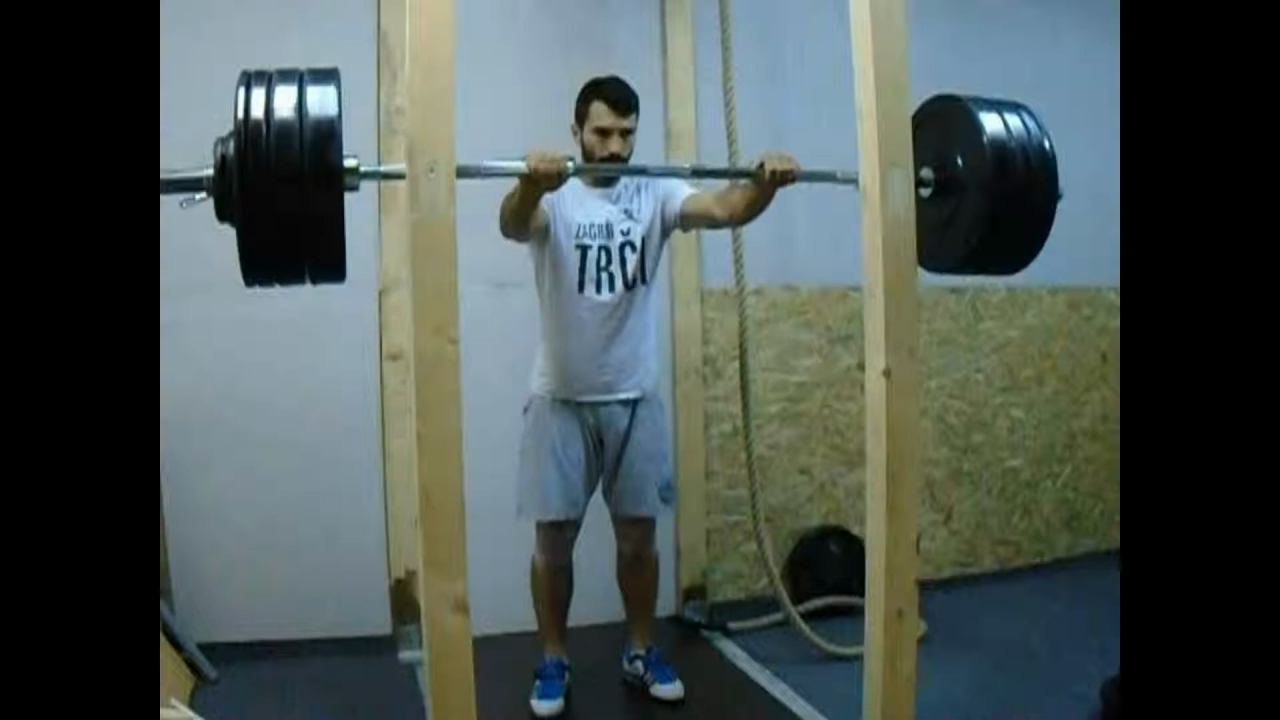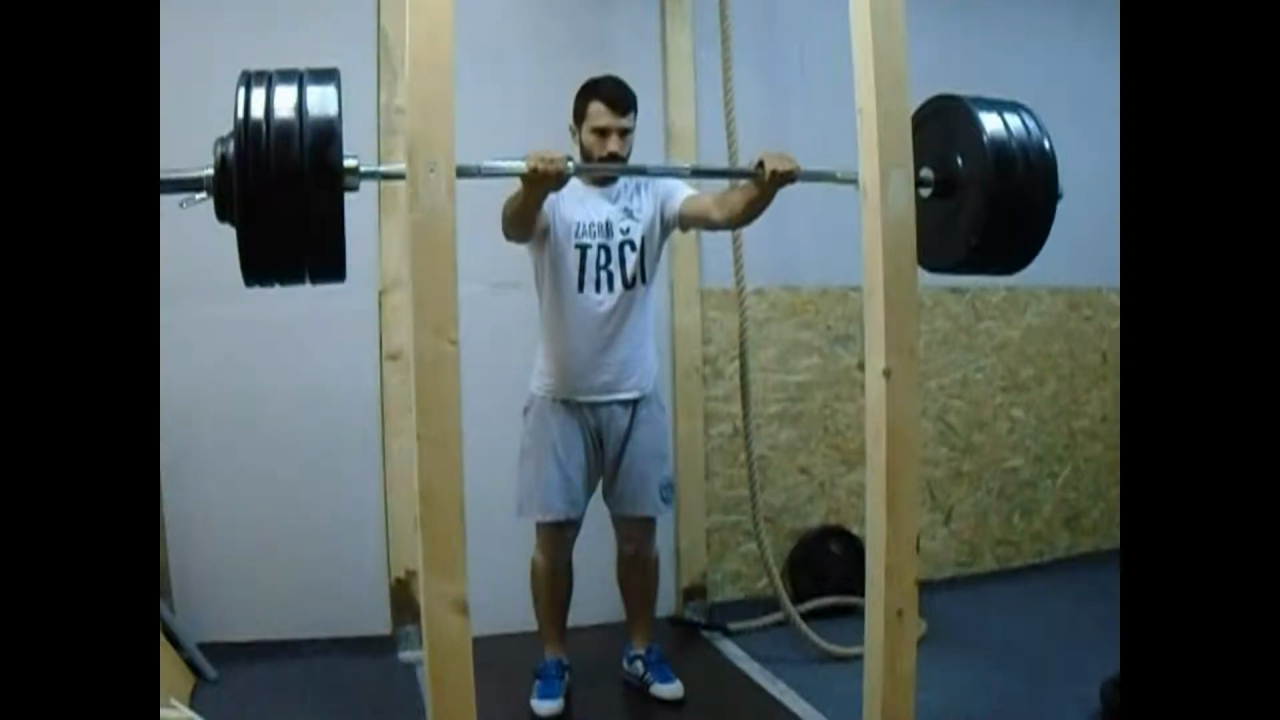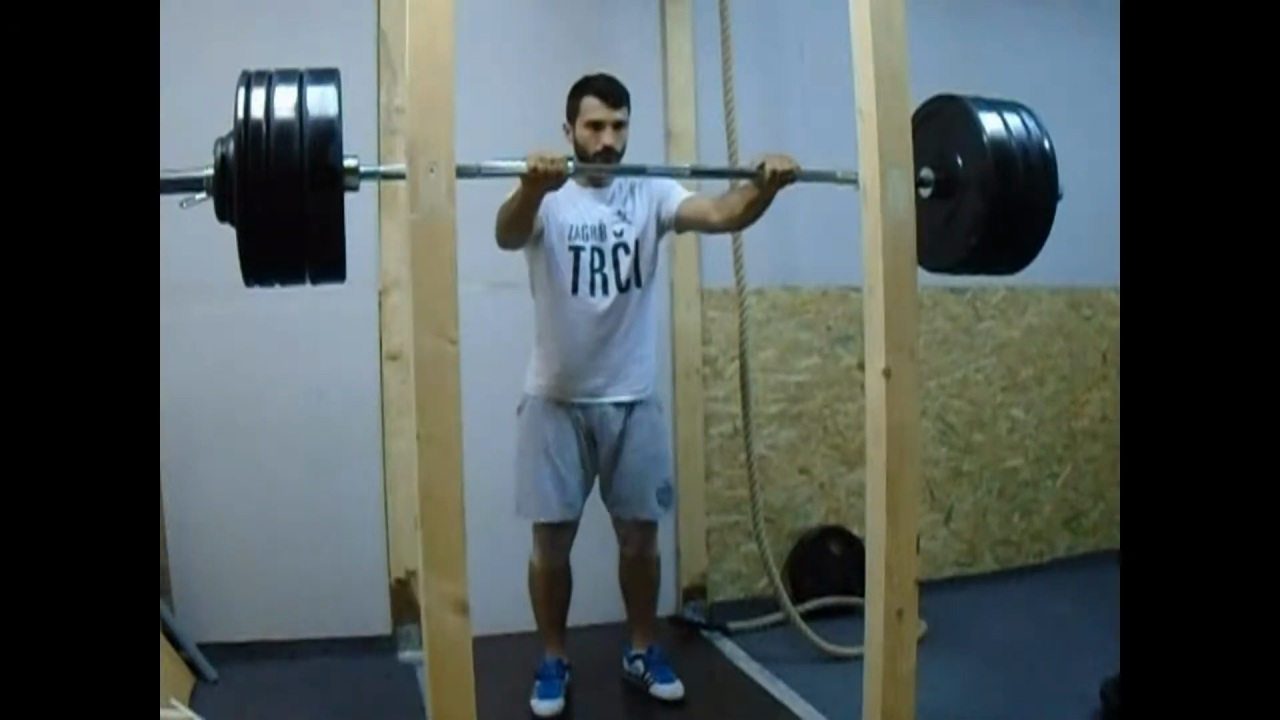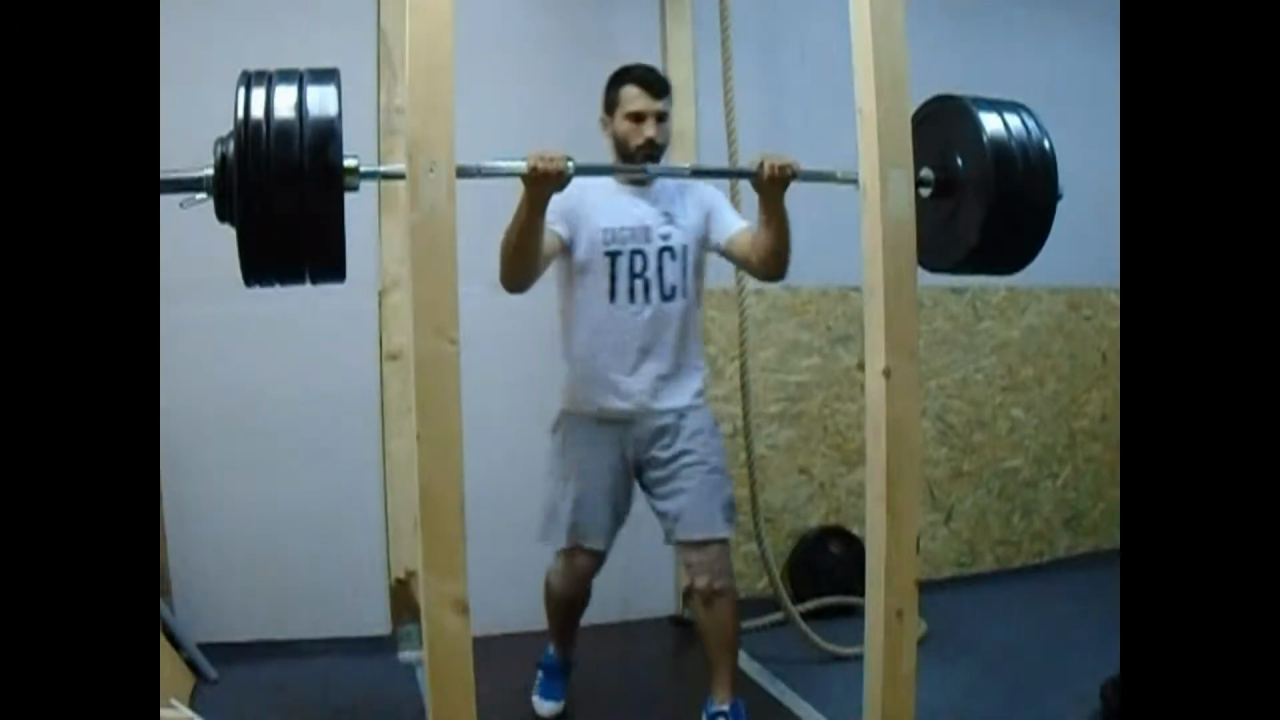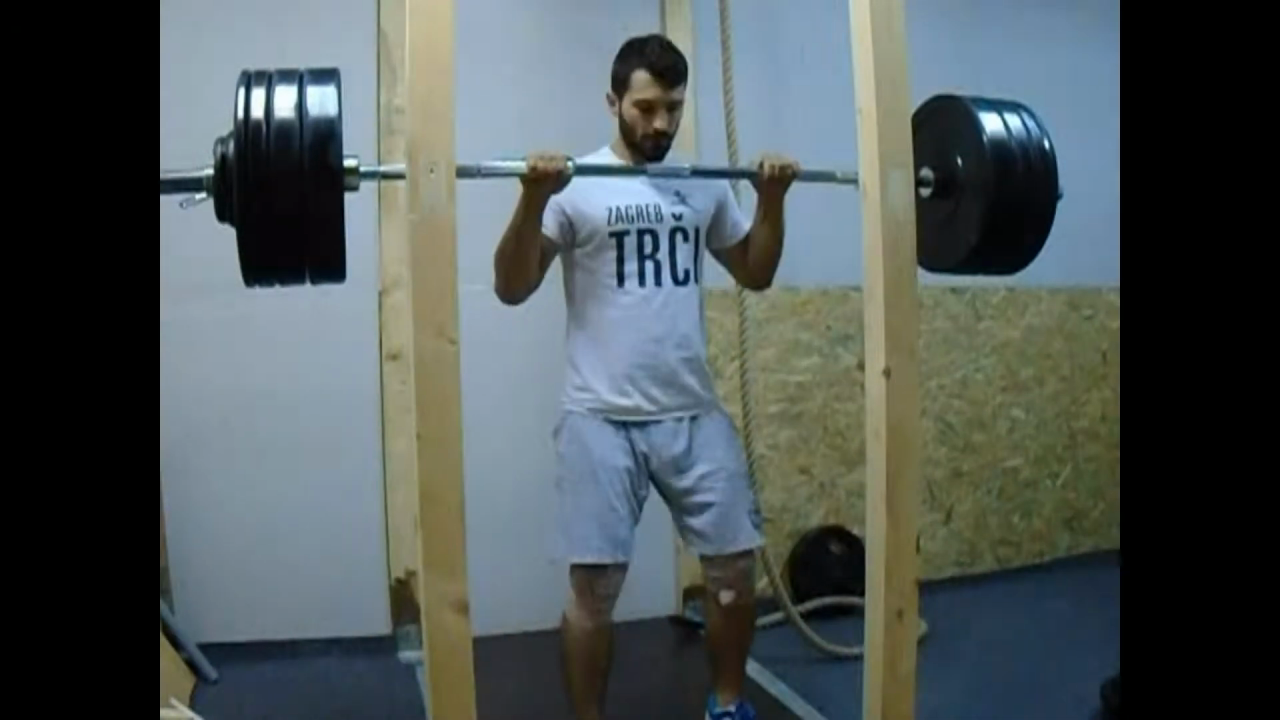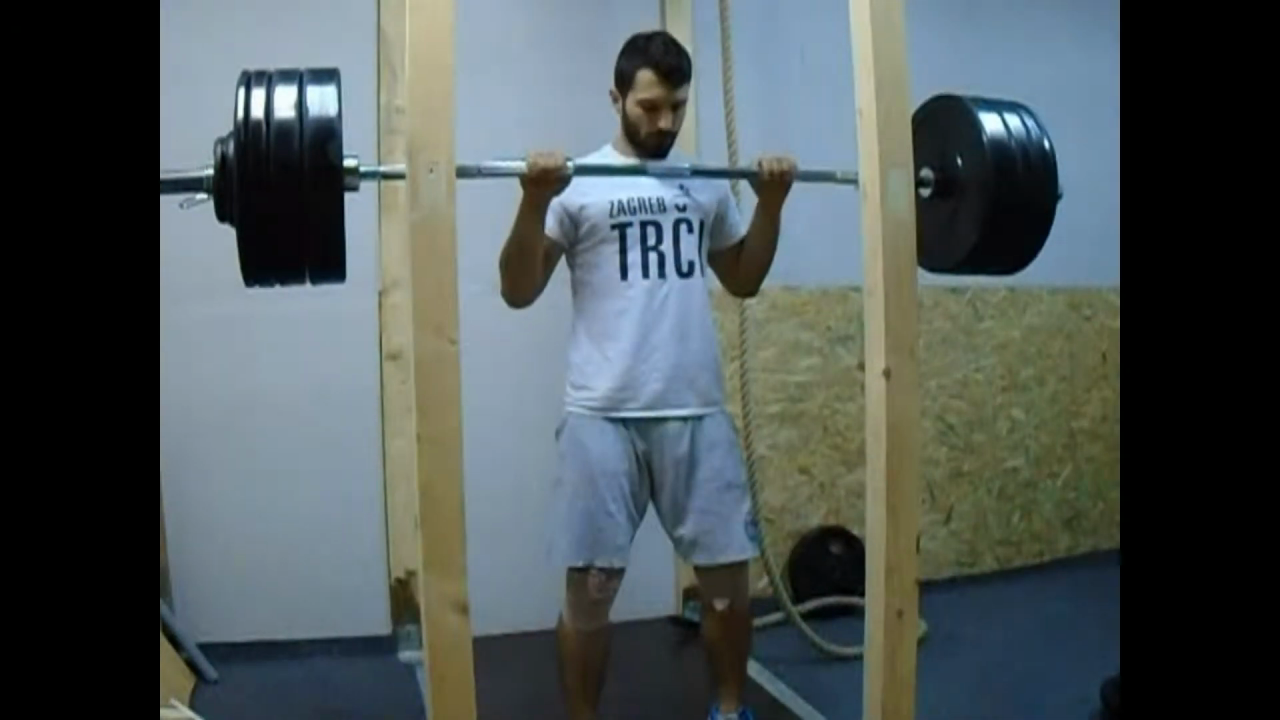
dt=0.5s
person 1, frame 1
left shoulder: (655, 194)
right shoulder: (552, 197)
left elbow: (721, 209)
right elbow: (512, 224)
left wrist: (766, 183)
right wrist: (531, 183)
left hip: (635, 396)
right hip: (562, 398)
left knee: (639, 533)
right knee: (554, 535)
left ankle: (641, 652)
right ankle: (553, 662)
person 1, frame 2
left shoulder: (654, 193)
right shoulder: (552, 197)
left elbow: (720, 212)
right elbow: (514, 225)
left wrist: (766, 184)
right wrist: (535, 183)
left hip: (636, 396)
right hip: (562, 398)
left knee: (639, 533)
right knee: (554, 535)
left ankle: (641, 652)
right ankle: (553, 662)
person 1, frame 3
left shoulder: (650, 194)
right shoulder: (546, 199)
left elbow: (719, 215)
right elbow: (507, 234)
left wrist: (765, 186)
right wrist: (533, 186)
left hip: (634, 398)
right hip: (558, 399)
left knee: (639, 536)
right knee: (552, 538)
left ankle: (643, 651)
right ankle: (553, 662)
person 1, frame 4
left shoulder: (697, 199)
right shoulder: (575, 200)
left elbow: (768, 266)
right elbow: (515, 277)
left wrist: (773, 199)
right wrist: (535, 197)
left hip: (680, 413)
right hip: (595, 414)
left knee: (709, 560)
right knee: (577, 562)
right ankle: (558, 656)
person 1, frame 5
left shoulder: (706, 186)
right shoulder: (576, 187)
left elbow: (755, 274)
right elbow: (512, 288)
left wrist: (772, 200)
right wrist: (532, 200)
left hip: (693, 413)
right hip: (601, 417)
left knee: (735, 570)
right knee: (595, 586)
person 1, frame 6
left shoulder: (707, 185)
right shoulder: (578, 185)
left elbow: (743, 281)
right elbow: (518, 292)
left wrist: (771, 203)
right wrist: (533, 201)
left hip: (698, 413)
right hip: (603, 416)
left knee: (728, 574)
right knee: (589, 588)
